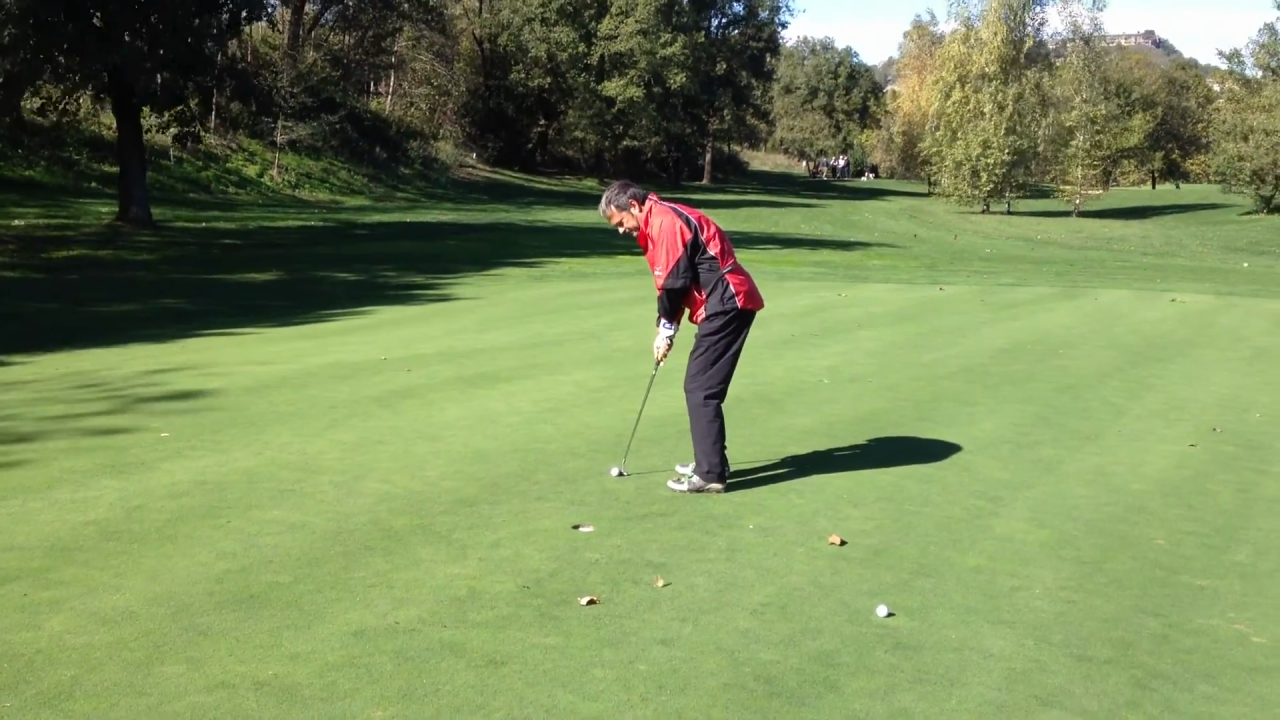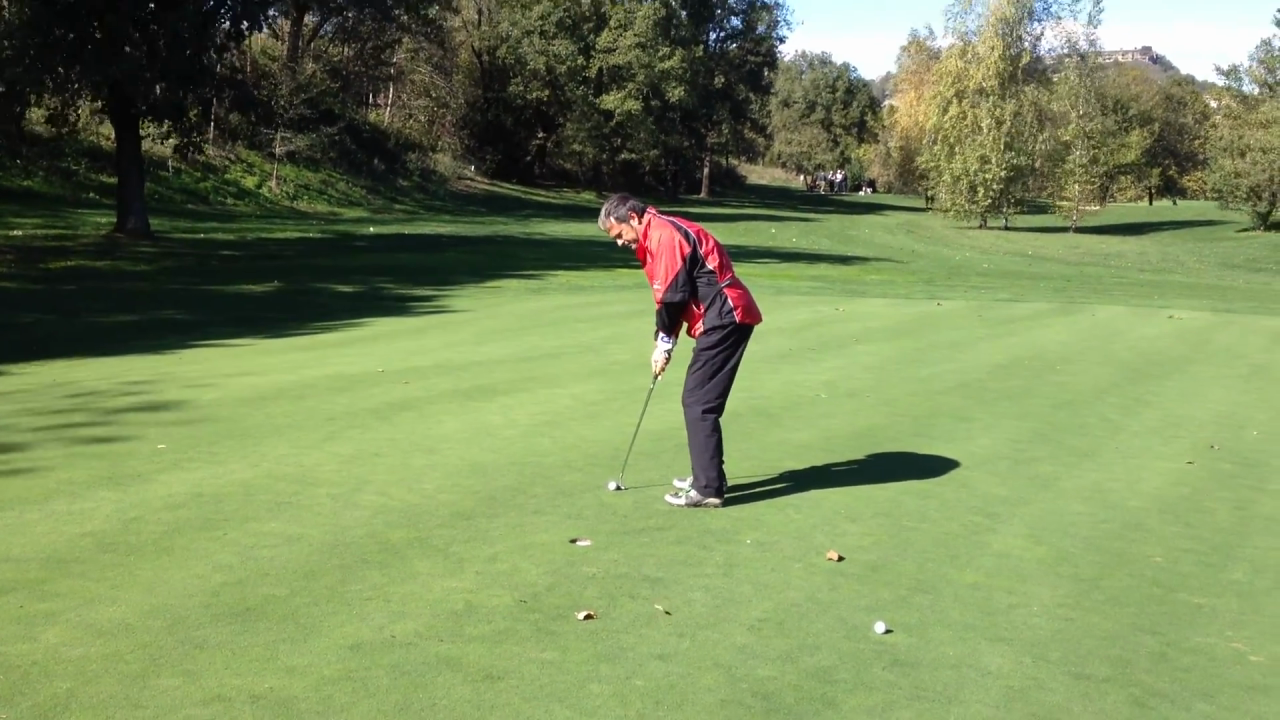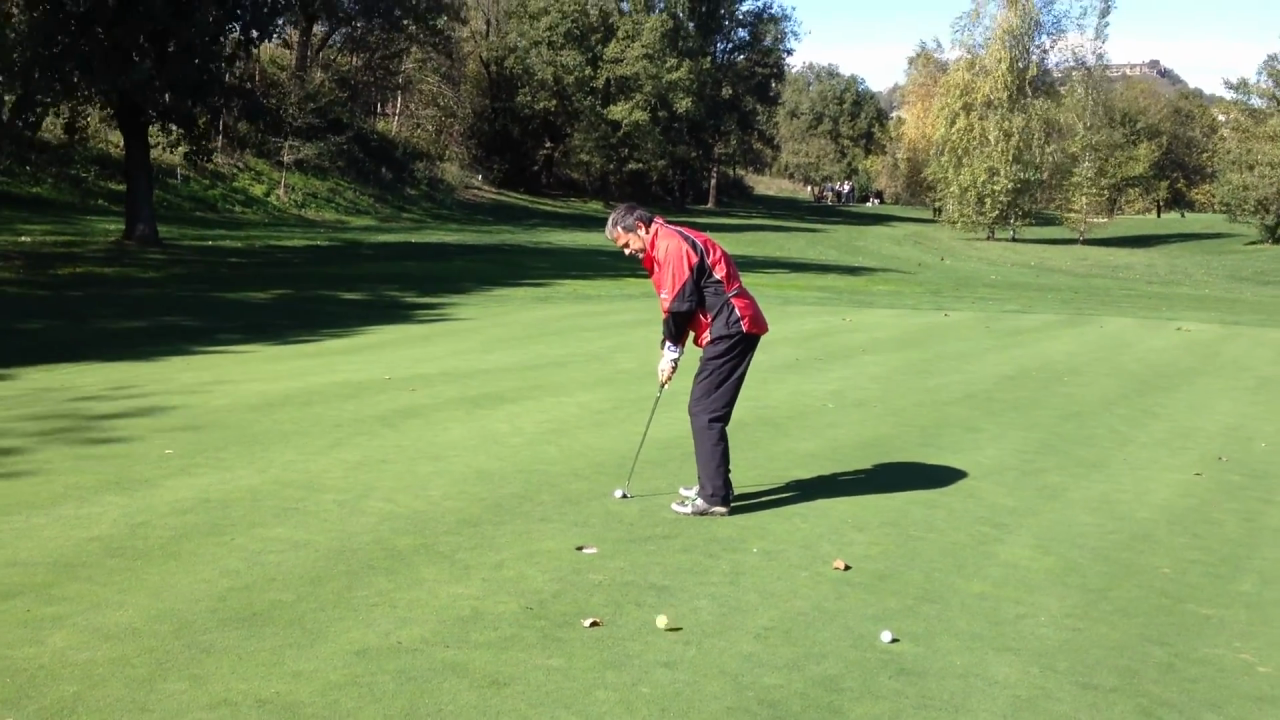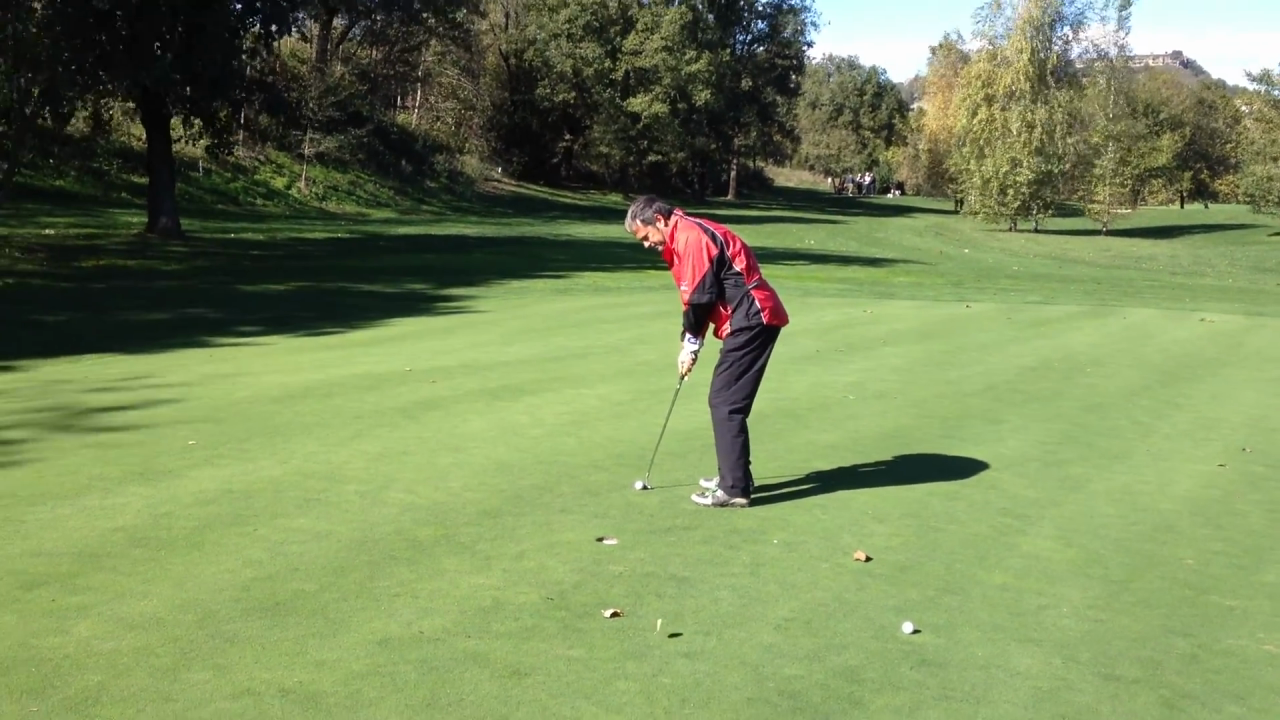
dt=0.1s
person 1, frame 1
left shoulder: (664, 221)
right shoulder: (659, 221)
left elbow: (674, 281)
right elbow: (672, 280)
left wrist: (666, 329)
right wrist: (666, 328)
left hip: (727, 303)
right hip: (727, 302)
left knee: (700, 386)
right knee: (702, 384)
left ankle: (710, 474)
right ankle: (710, 461)
person 1, frame 2
left shoulder: (663, 234)
right shoulder: (657, 235)
left elbow: (673, 295)
right elbow: (670, 294)
left wrist: (664, 342)
right wrist: (664, 341)
left hip: (725, 318)
right hip: (725, 317)
left knee: (698, 401)
right knee: (699, 398)
left ankle: (708, 488)
right ankle: (707, 476)
person 1, frame 3
left shoulder: (671, 244)
right shoulder: (664, 244)
left elbow: (680, 304)
right elbow: (677, 303)
left wrist: (670, 351)
right wrist: (670, 350)
left hip: (732, 327)
right hip: (731, 327)
left knee: (704, 410)
right knee: (706, 408)
left ankle: (714, 497)
right ankle: (714, 485)
person 1, frame 4
left shoulder: (690, 236)
right shoulder: (684, 236)
left elbow: (700, 296)
right elbow: (697, 296)
left wrist: (690, 342)
right wrist: (690, 342)
left hip: (752, 319)
right hip: (751, 318)
left knee: (725, 402)
right knee: (726, 399)
left ankle: (734, 488)
right ankle: (734, 476)
